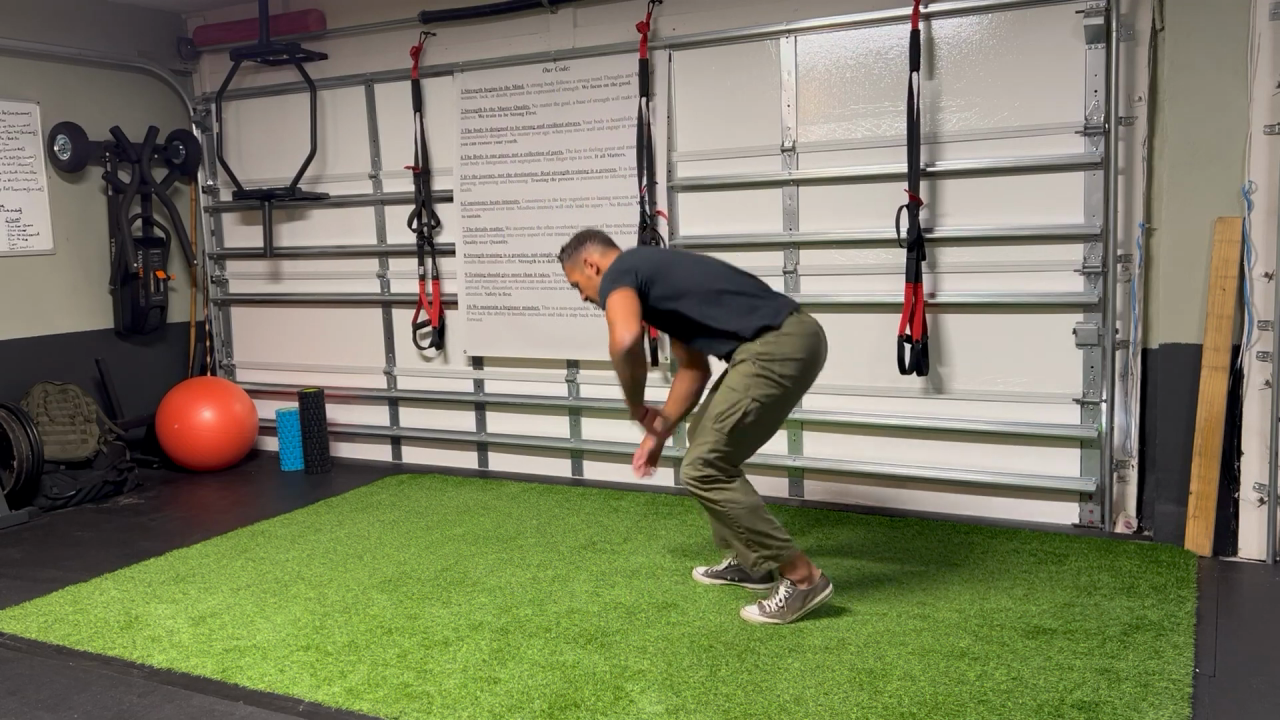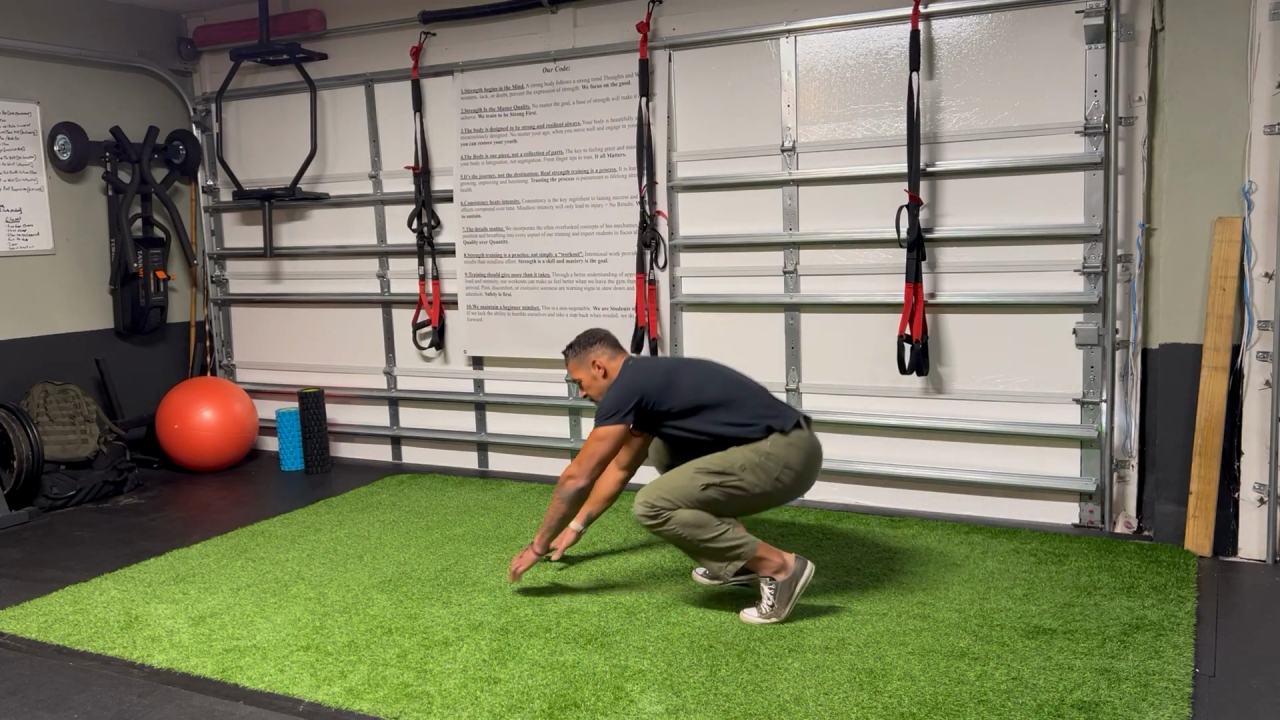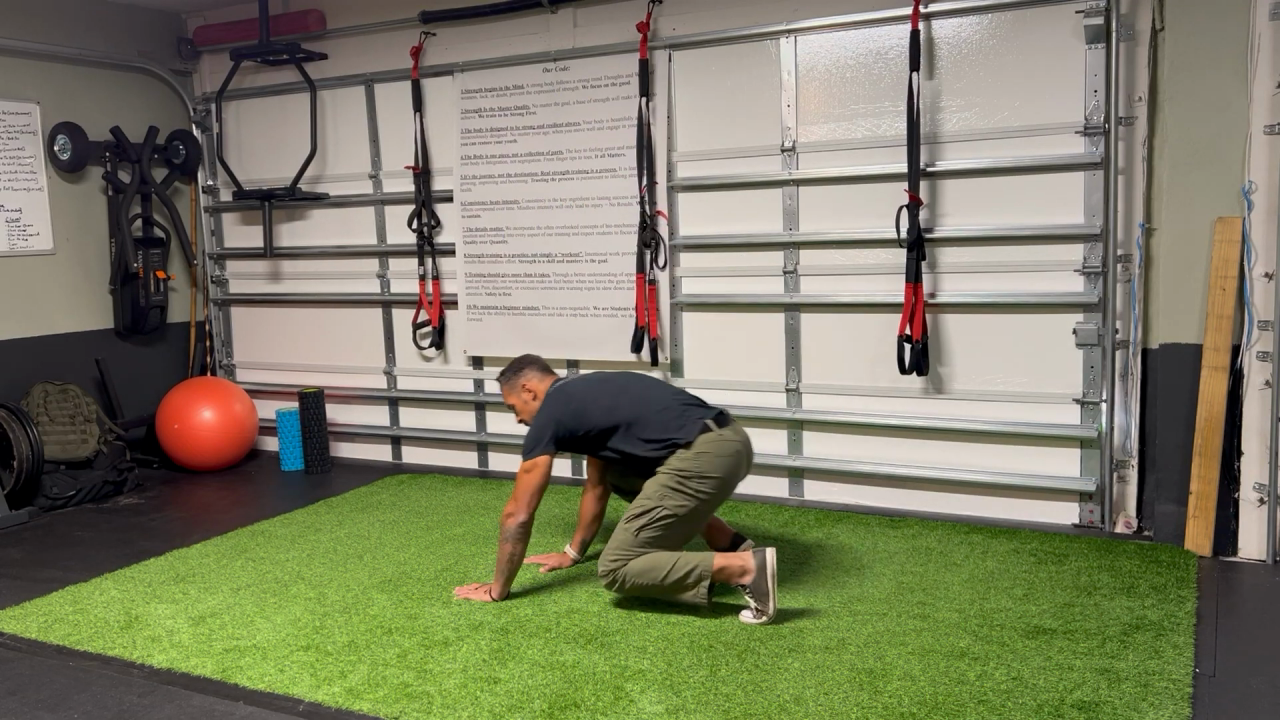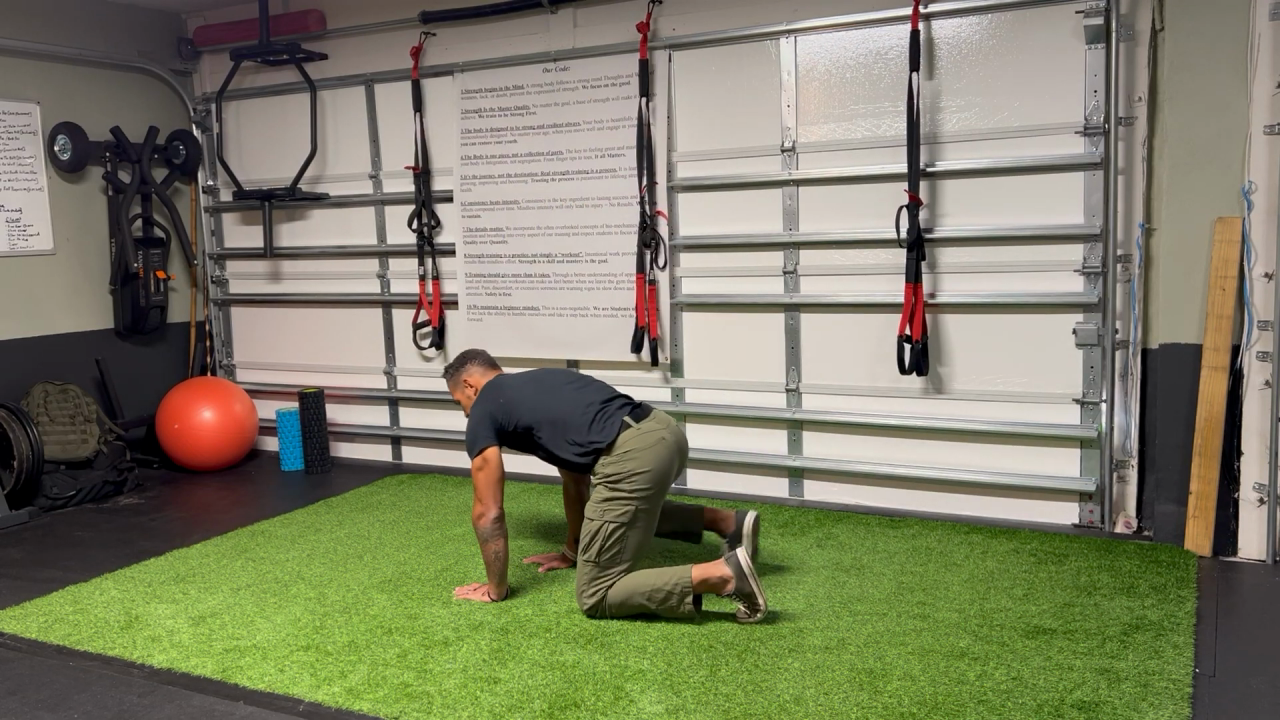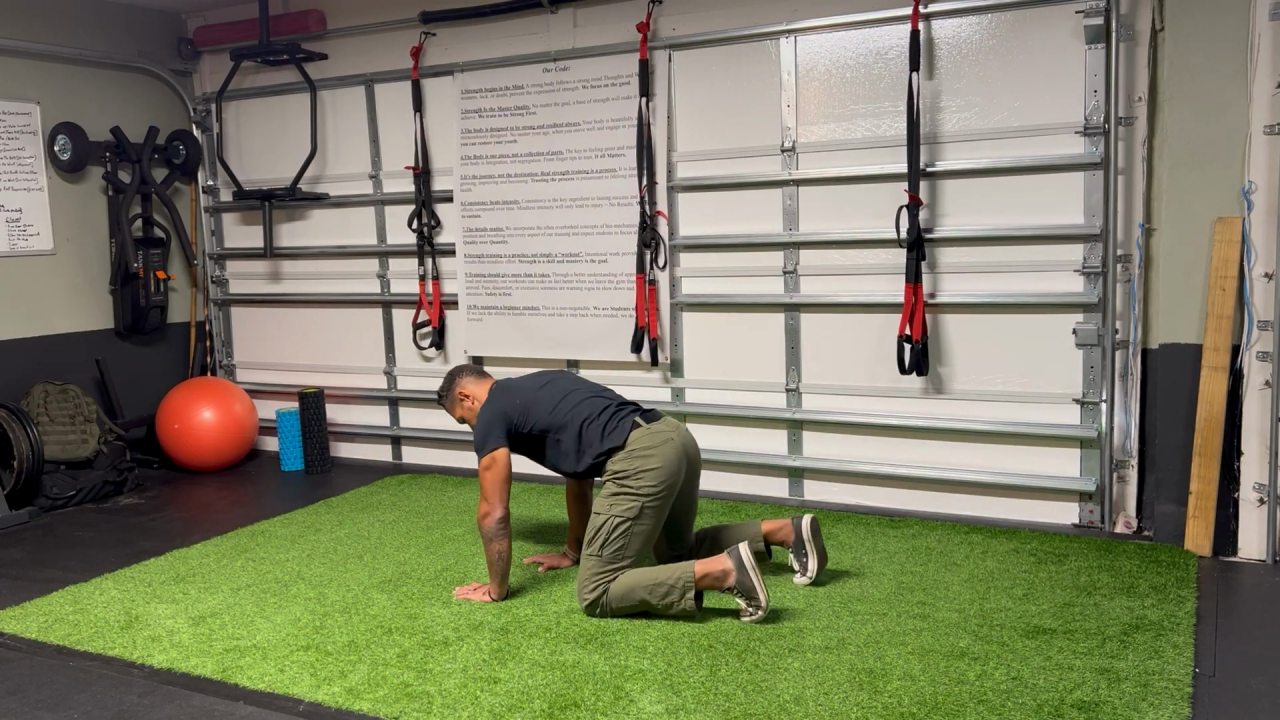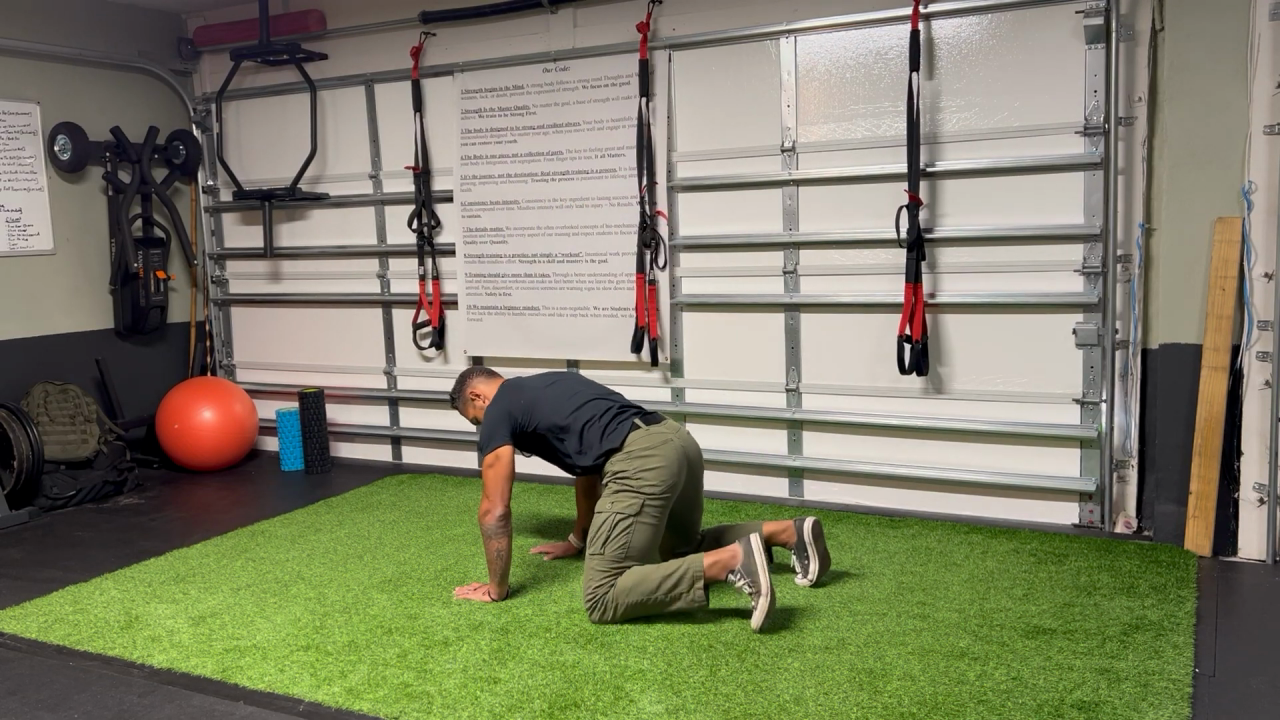
dt=0.4s
person 1, frame 1
left shoulder: (620, 273)
right shoulder: (654, 269)
left elbow: (625, 342)
right elbow: (692, 367)
left wrist: (639, 410)
right wrist: (660, 431)
left hip: (777, 348)
right hip: (795, 338)
left knee: (703, 471)
right knee: (713, 448)
left ankle: (801, 577)
right ankle: (750, 562)
person 1, frame 2
left shoulder: (626, 388)
right shoulder: (645, 382)
left elbow: (578, 477)
right elbow: (621, 467)
left wrist: (539, 545)
right wrist: (574, 528)
left hip: (783, 454)
right hip: (781, 442)
left knee: (654, 505)
right knee: (665, 453)
left ankle: (779, 567)
right ankle: (740, 559)
person 1, frame 3
left shoulder: (550, 415)
right shoulder: (588, 393)
left elbow: (519, 513)
right elbow: (597, 485)
left wrist: (498, 588)
right wrist: (572, 551)
left hip: (706, 456)
right hip: (726, 443)
left knee: (616, 569)
right knee: (617, 473)
left ankle: (743, 568)
right ankle: (727, 542)
person 1, frame 4
left shoulder: (483, 411)
right shoulder: (539, 384)
left elbow: (488, 512)
right elbow: (575, 477)
left wrist: (496, 588)
right wrist: (571, 552)
left hip: (633, 456)
right hip: (666, 432)
left knee: (596, 598)
right knee: (632, 508)
left ankle: (720, 574)
right ankle: (728, 522)
person 1, frame 5
left shoulder: (492, 415)
right shoulder: (536, 388)
left elbow: (494, 513)
right elbow: (579, 474)
left wrist: (497, 588)
right wrist: (573, 551)
left hip: (641, 460)
right hip: (674, 437)
left knee: (597, 595)
right knee: (677, 550)
left ankle: (722, 571)
right ankle: (787, 531)
person 1, frame 6
left shoulder: (498, 413)
right shoulder: (543, 389)
left elbow: (495, 509)
left wrist: (496, 587)
right wrist: (575, 542)
left hip: (642, 463)
right hip: (676, 441)
left knee: (603, 600)
right knee: (681, 549)
left ankle: (731, 559)
right ankle: (790, 533)
